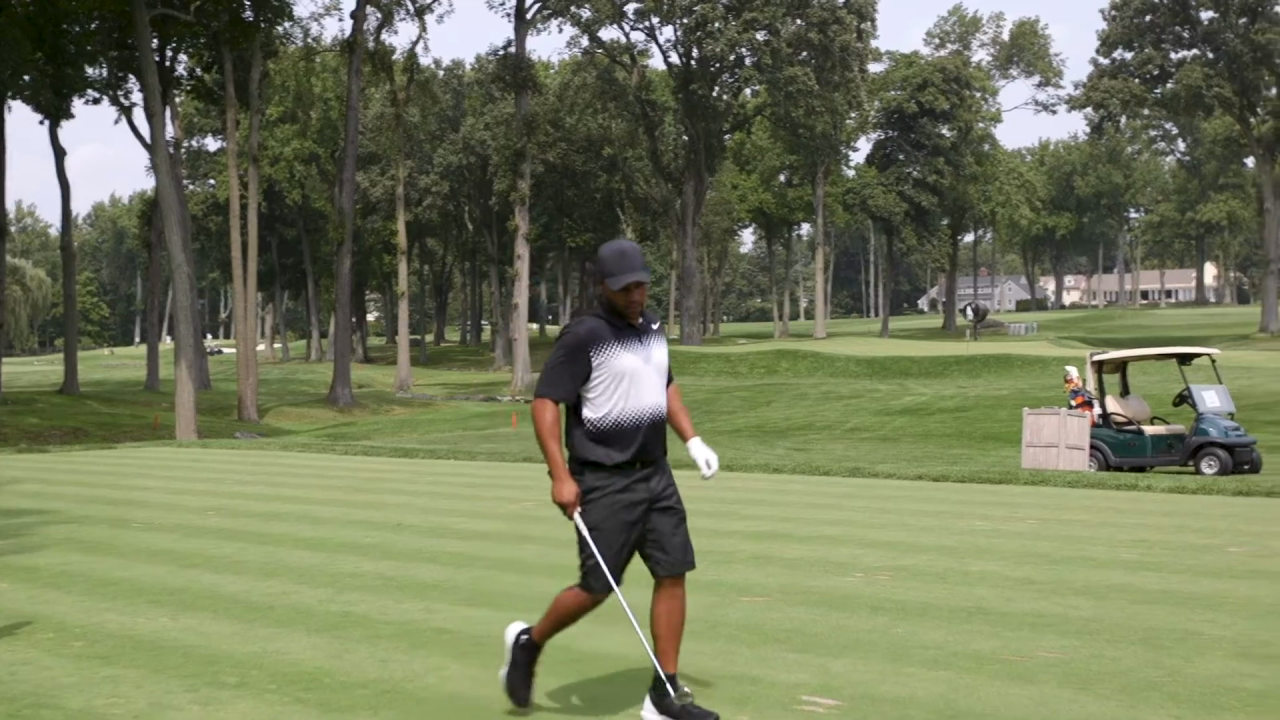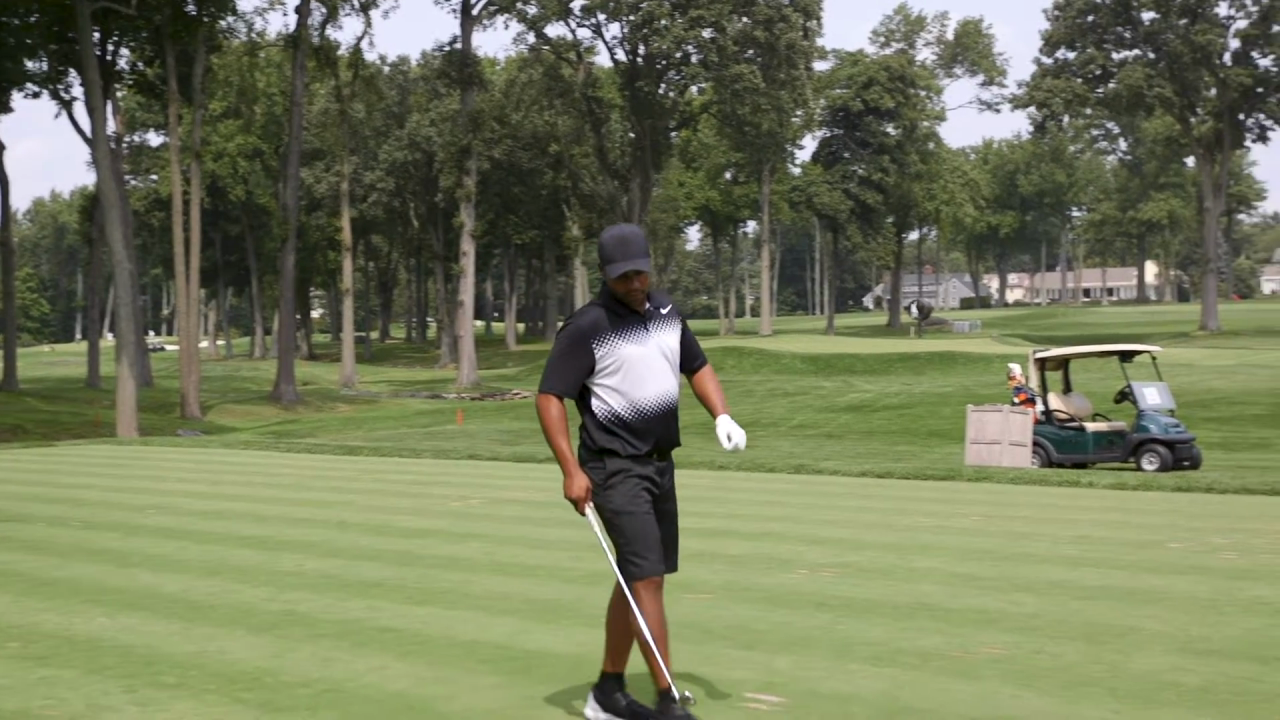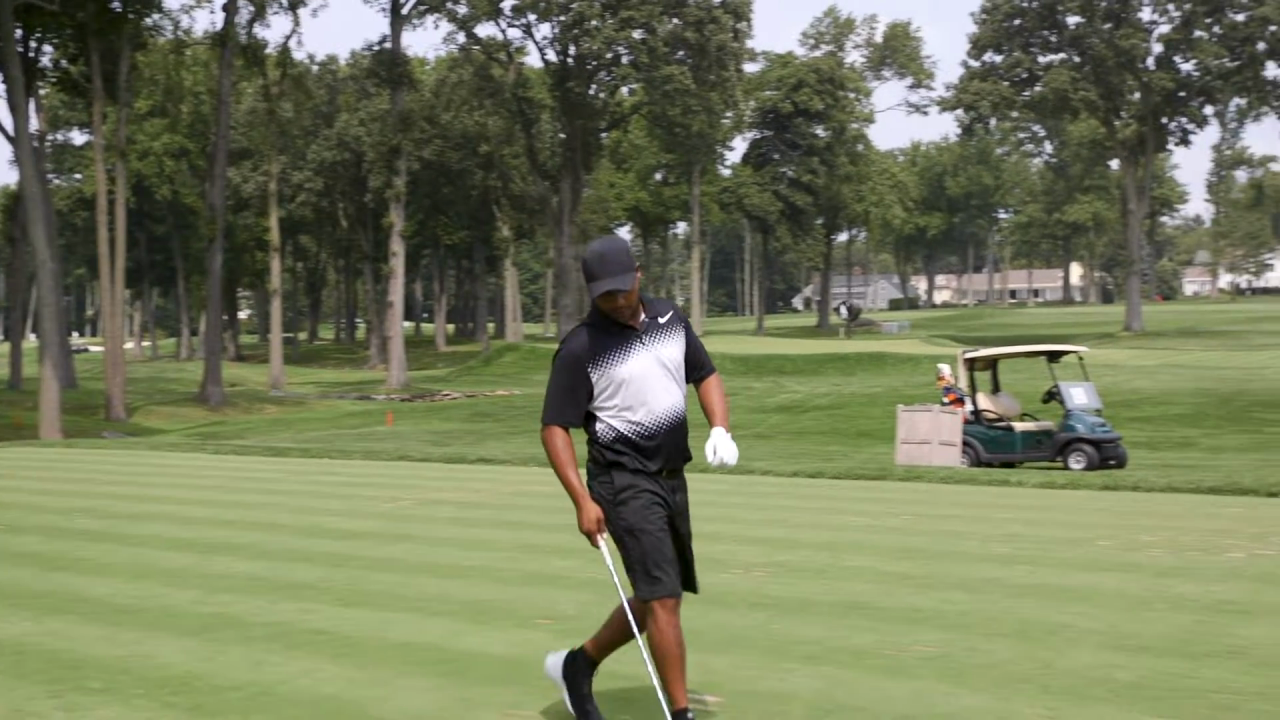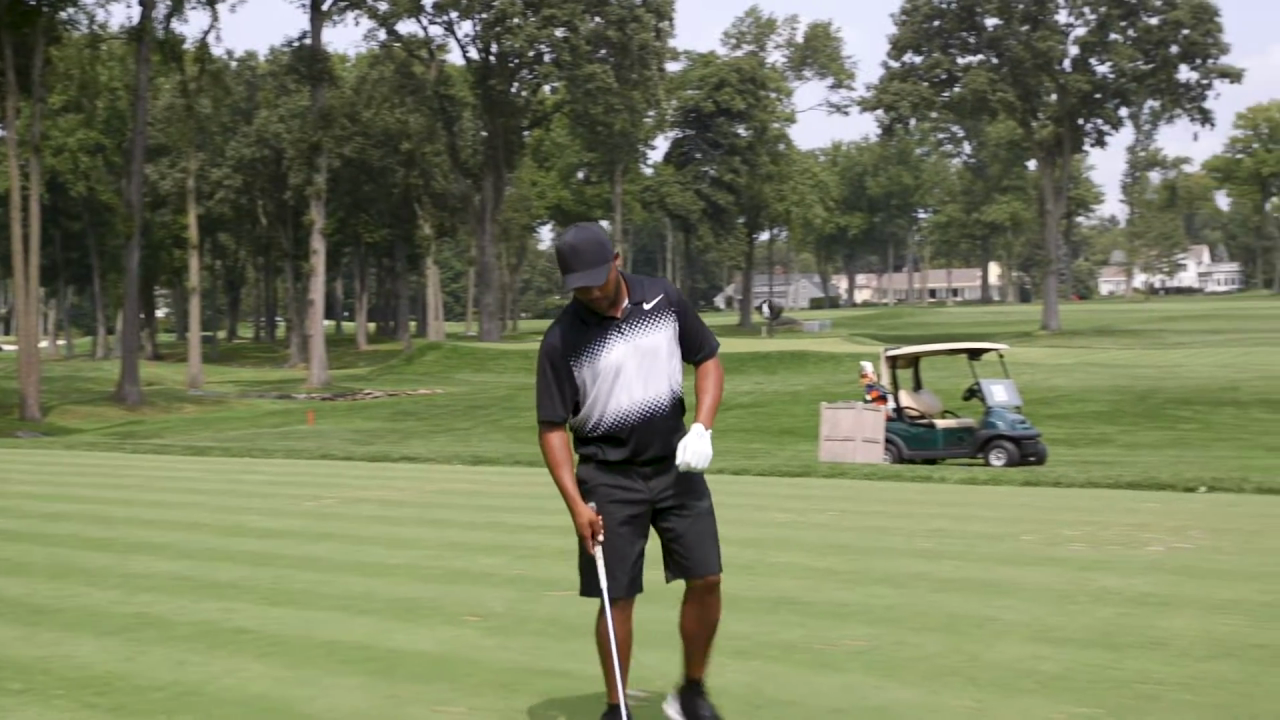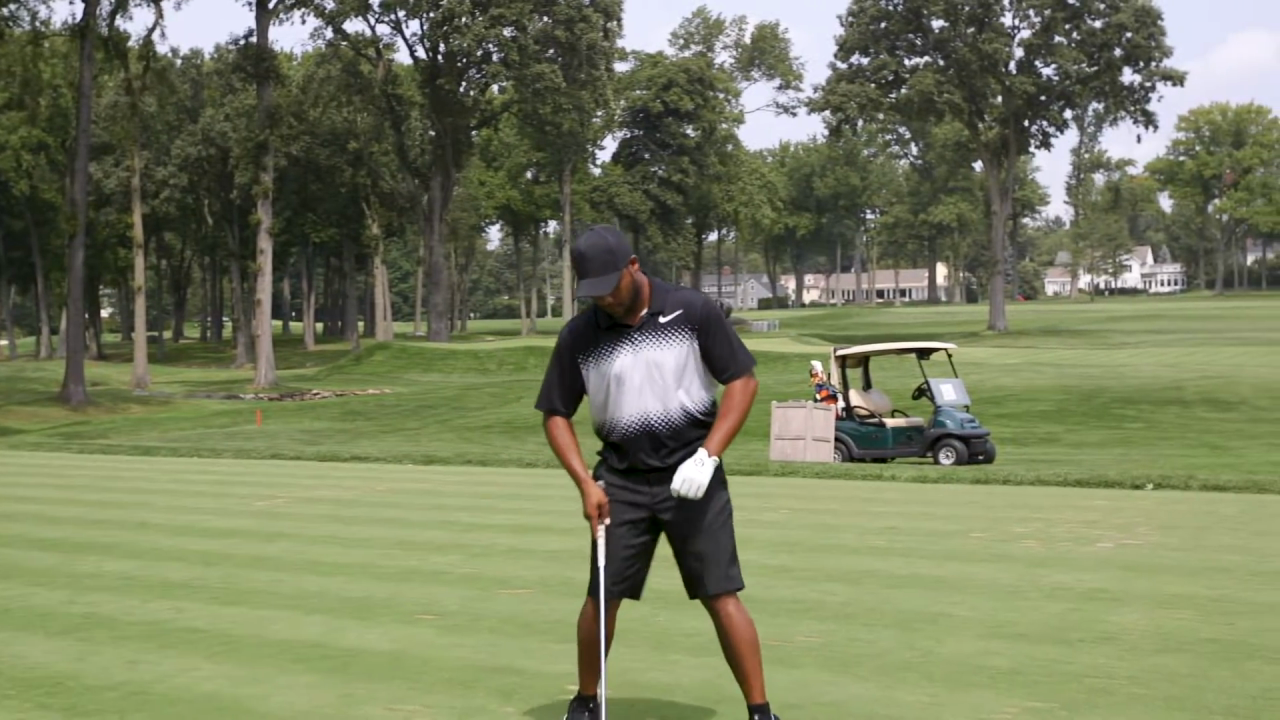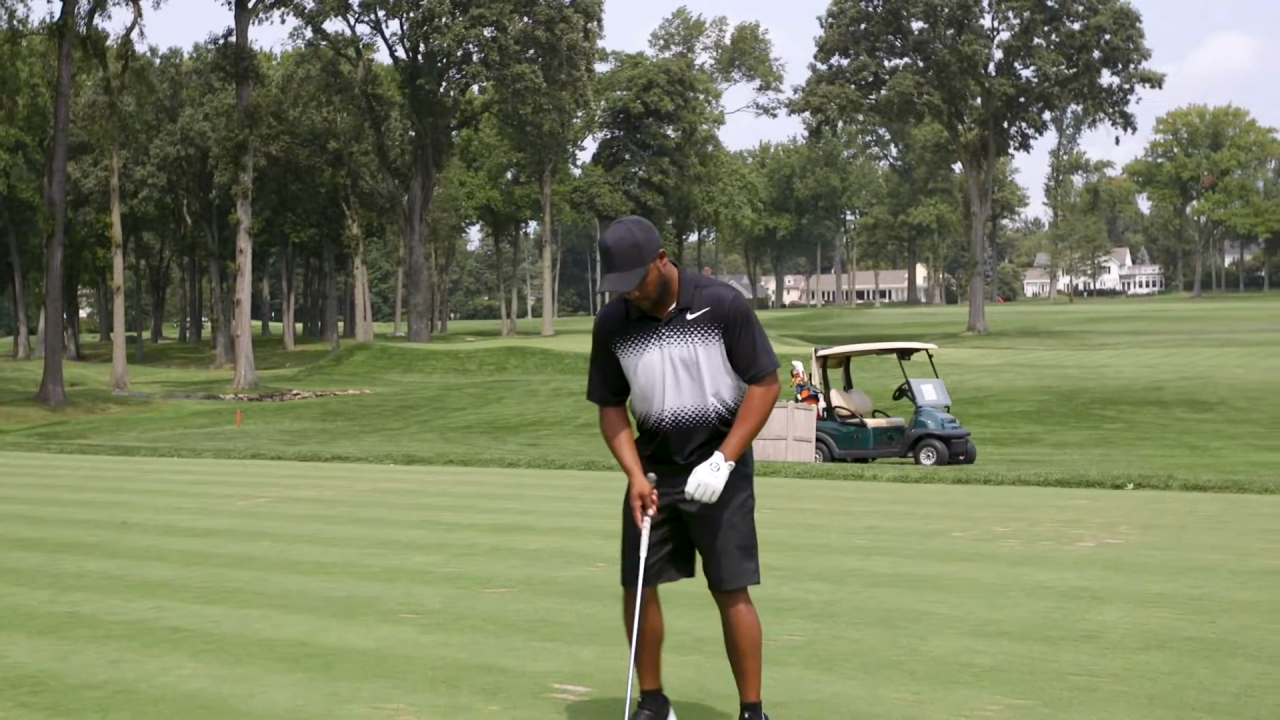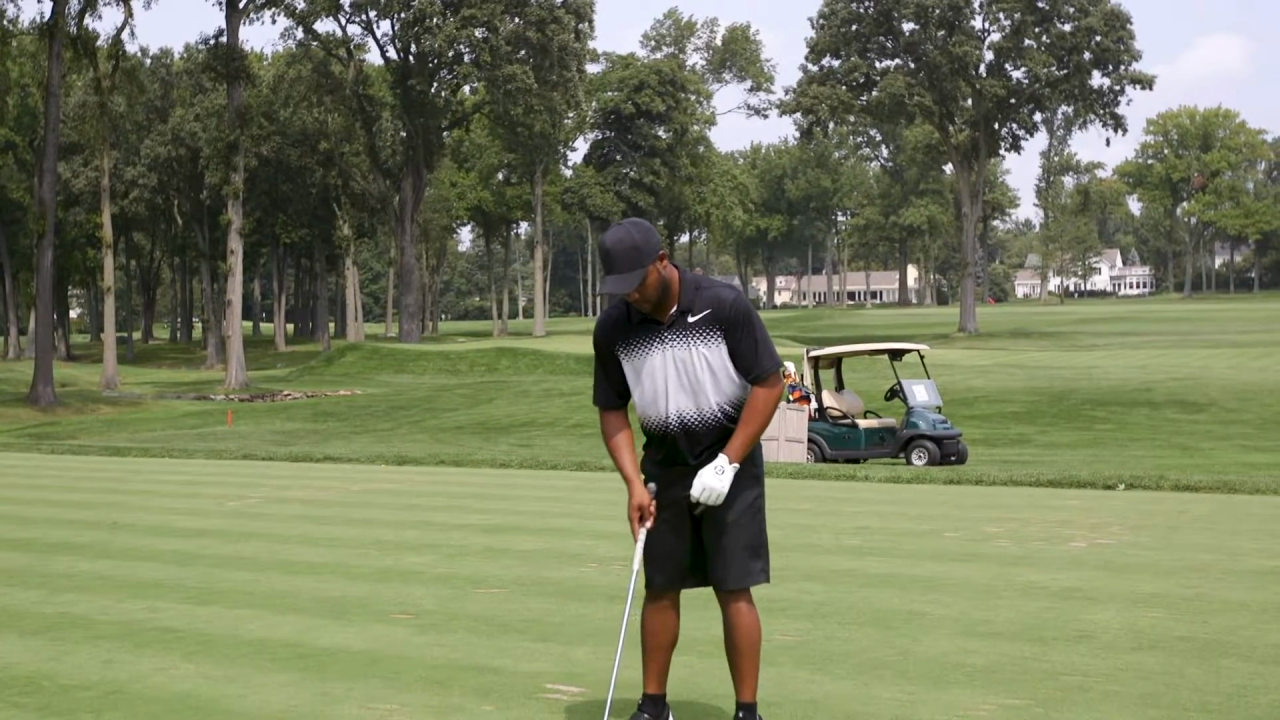
dt=0.5s
person 1, frame 1
left shoulder: (653, 327)
right shoulder: (583, 336)
right elbow: (544, 403)
left wrist: (692, 439)
right wrist: (560, 475)
left hip: (655, 473)
right hip: (604, 479)
left knee: (672, 576)
right knee: (597, 587)
right ankle: (529, 642)
person 1, frame 2
left shoulder: (667, 311)
right shoulder: (586, 326)
left elbow: (697, 367)
right elbow: (549, 397)
left wrist: (722, 416)
right wrist: (572, 471)
left hip: (659, 464)
right hip: (614, 469)
left knee: (639, 579)
right knee: (646, 577)
person 1, frame 3
left shoulder: (670, 316)
right shoulder: (580, 348)
left elbow: (706, 376)
right elbow: (555, 427)
left wrist: (720, 430)
right wrist: (582, 500)
left hip: (673, 477)
right hip: (625, 483)
left knee: (659, 596)
right knee: (662, 597)
left ankle: (575, 666)
person 1, frame 4
left shoulder: (665, 298)
right shoulder: (561, 339)
left elbow: (708, 359)
right elbow: (552, 428)
left wrist: (701, 428)
right wrist: (575, 503)
left hip: (674, 466)
right hip: (608, 476)
left knee: (705, 578)
right knee: (618, 598)
person 1, frame 5
left shoulder: (693, 310)
right shoulder: (578, 336)
left elbow: (743, 381)
right elbow: (556, 415)
left wrist: (707, 456)
right wrist: (585, 483)
left hip: (691, 474)
right hip: (621, 478)
left knee: (720, 595)
right knee: (601, 597)
person 1, frame 6
left shoulder: (724, 305)
right shoulder: (612, 323)
left elbow: (765, 384)
right elbow: (610, 406)
left wrist: (722, 461)
right wrist: (635, 475)
left hip: (718, 466)
right hip: (654, 468)
left knee: (731, 591)
right knee: (637, 585)
person 1, frame 7
left shoulder: (725, 305)
right shoulder: (611, 328)
left elbow: (769, 385)
right elbow: (612, 412)
left wrist: (726, 464)
right wrist: (633, 484)
left hip: (729, 462)
right hip: (665, 466)
left knee: (733, 590)
right knee: (660, 589)
